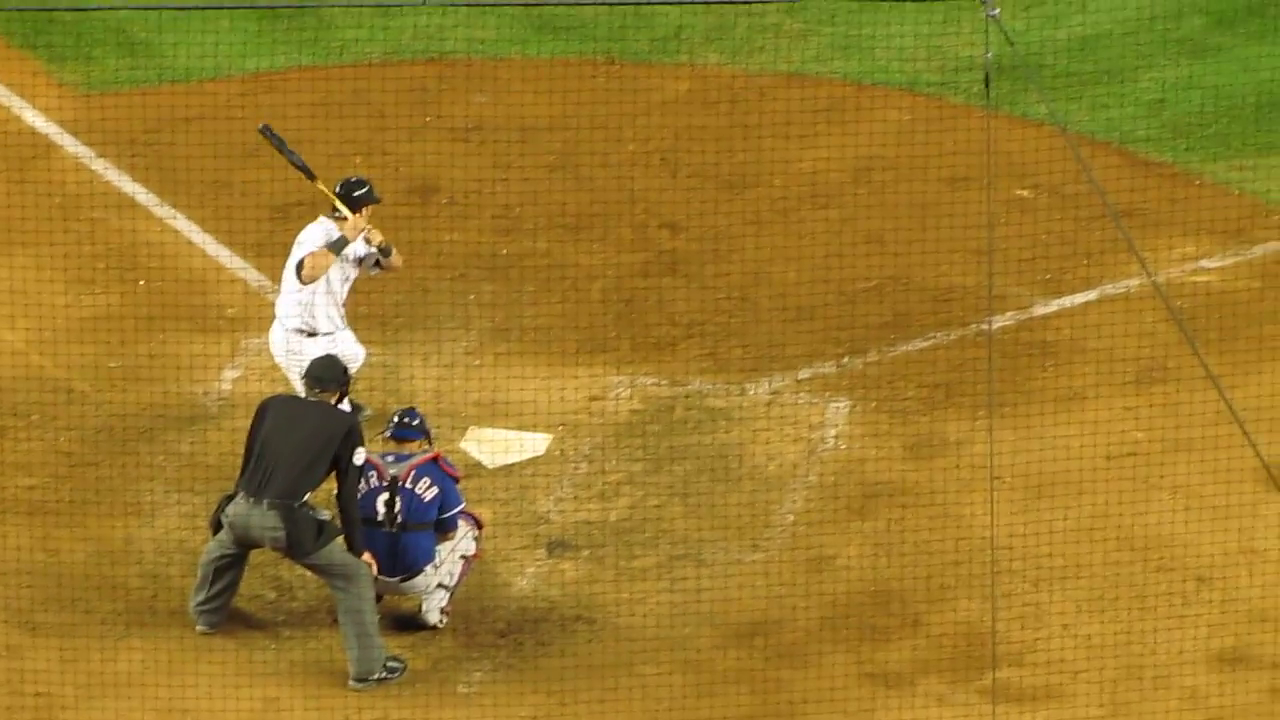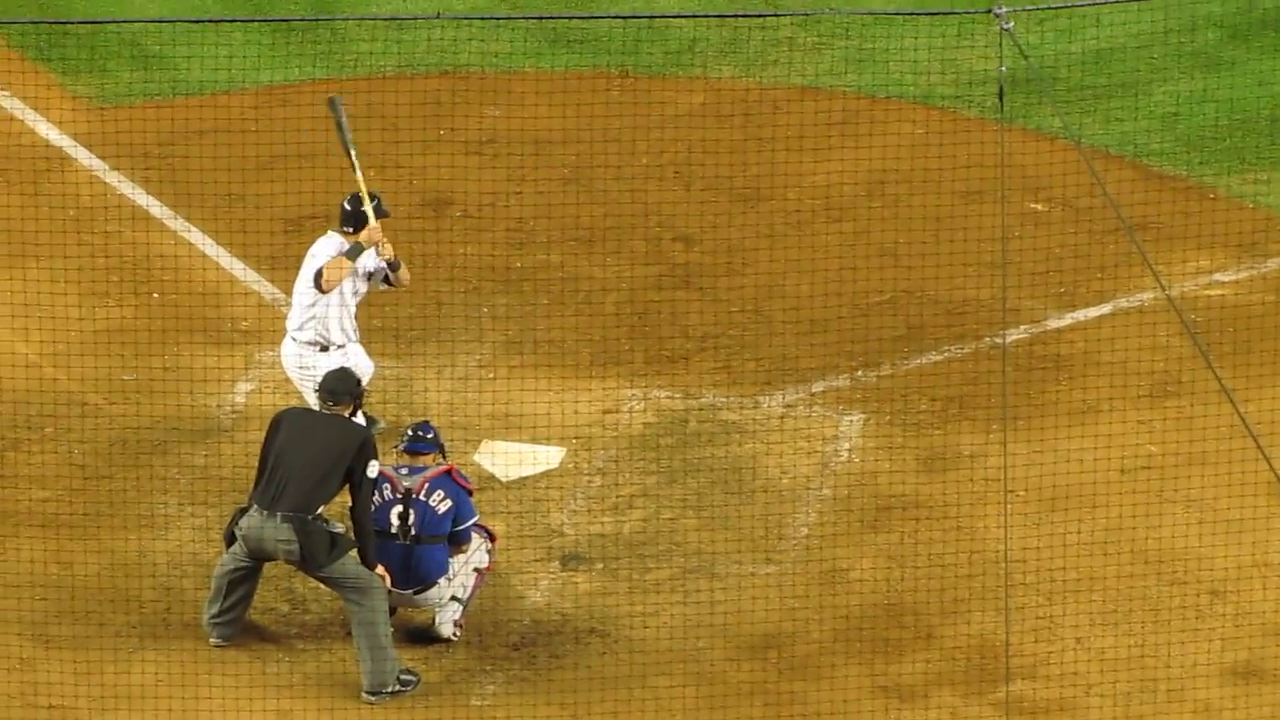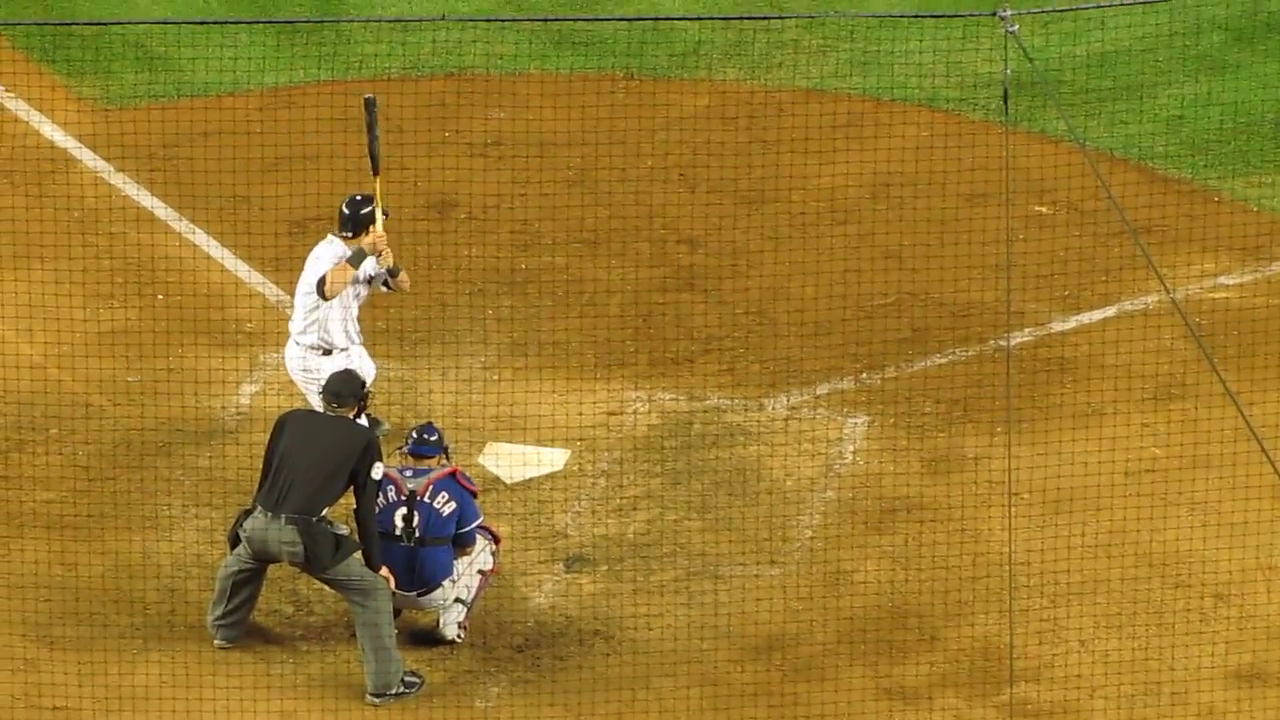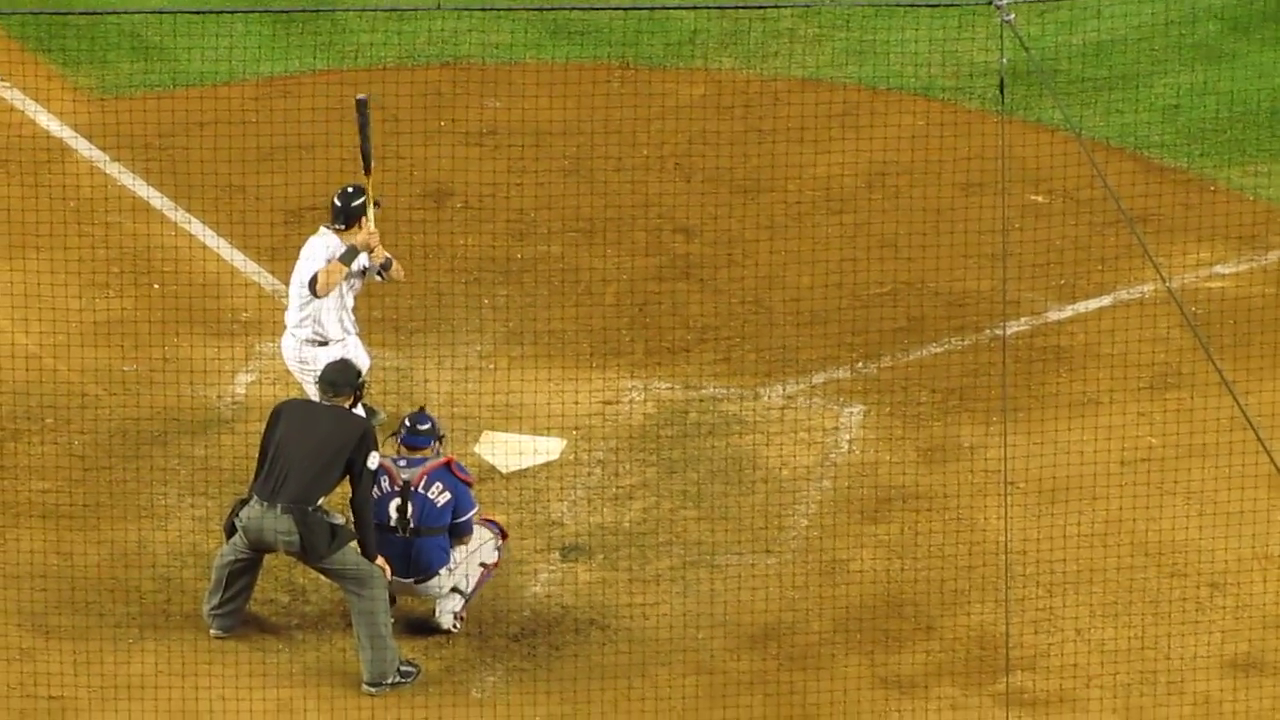
dt=0.2s
person 1, frame 1
left shoulder: (272, 405)
right shoulder: (345, 424)
right elbow: (348, 493)
right wrist: (357, 548)
left hip: (242, 511)
right hip: (286, 521)
left knee: (221, 546)
right knee: (355, 575)
left ankle: (207, 615)
right ankle: (367, 667)
person 1, frame 2
left shoulder: (286, 418)
right shoulder: (359, 437)
right elbow: (362, 506)
right wrist: (370, 561)
left hip: (256, 524)
right hip: (300, 534)
left knee: (234, 560)
right knee: (369, 588)
left ankle: (220, 627)
right ankle: (381, 681)
person 1, frame 3
left shoulder: (290, 419)
right shoulder: (363, 438)
right elbow: (366, 508)
right wrist: (374, 564)
left hip: (260, 526)
right hip: (304, 535)
left knee: (238, 562)
right knee: (374, 590)
left ankle: (224, 629)
right ankle: (385, 683)
person 1, frame 4
left shoulder: (286, 409)
right shoulder: (359, 428)
right elbow: (362, 498)
right wrist: (370, 553)
left hip: (256, 515)
right hip: (300, 525)
left knee: (234, 552)
right knee: (369, 580)
left ankle: (220, 619)
right ankle: (381, 672)
person 2, frame 1
left shoulder: (356, 236)
right shoulder: (318, 233)
left elbow: (394, 263)
right elbow: (305, 274)
left wrist: (381, 244)
right wrist: (344, 239)
left hip: (330, 330)
right hip: (298, 341)
left knee: (353, 357)
person 2, frame 2
left shoulder: (365, 249)
right shoulder: (328, 247)
left elbow: (402, 281)
right elbow: (324, 283)
left wrist: (391, 259)
right wrist: (360, 247)
left hip: (341, 344)
right hip: (310, 355)
left knee: (362, 371)
person 2, frame 3
left shoulder: (366, 251)
right shoulder: (328, 252)
left elbow: (402, 285)
right elbow: (327, 290)
left wrist: (390, 265)
right wrist: (363, 253)
left hip: (344, 345)
right hip: (313, 358)
left knee: (365, 374)
person 2, frame 4
left shoulder: (359, 242)
right shoulder: (320, 246)
left elbow: (397, 275)
right elbow: (319, 288)
left wrist: (383, 259)
right wrist: (355, 250)
left hip: (340, 335)
right hip: (310, 349)
left knee: (359, 365)
left ankle: (352, 404)
person 3, frame 1
left shoulder: (362, 467)
right shoulder: (437, 470)
right elbow: (449, 533)
right hip: (417, 577)
right knee: (467, 525)
right ankle: (434, 608)
person 3, frame 2
left shoulder: (375, 480)
right shoulder: (451, 482)
right elbow: (462, 546)
right hip: (431, 589)
right knee: (480, 538)
right ankle: (447, 621)
person 3, frame 3
left shoulder: (380, 482)
right shoulder: (455, 484)
right elbow: (466, 548)
right hip: (435, 591)
right knee: (485, 541)
right ankle: (452, 623)
person 3, frame 4
left shoulder: (375, 471)
right shoulder: (449, 474)
right elbow: (463, 538)
right hip: (432, 577)
right knee: (492, 533)
right ankle: (449, 611)
